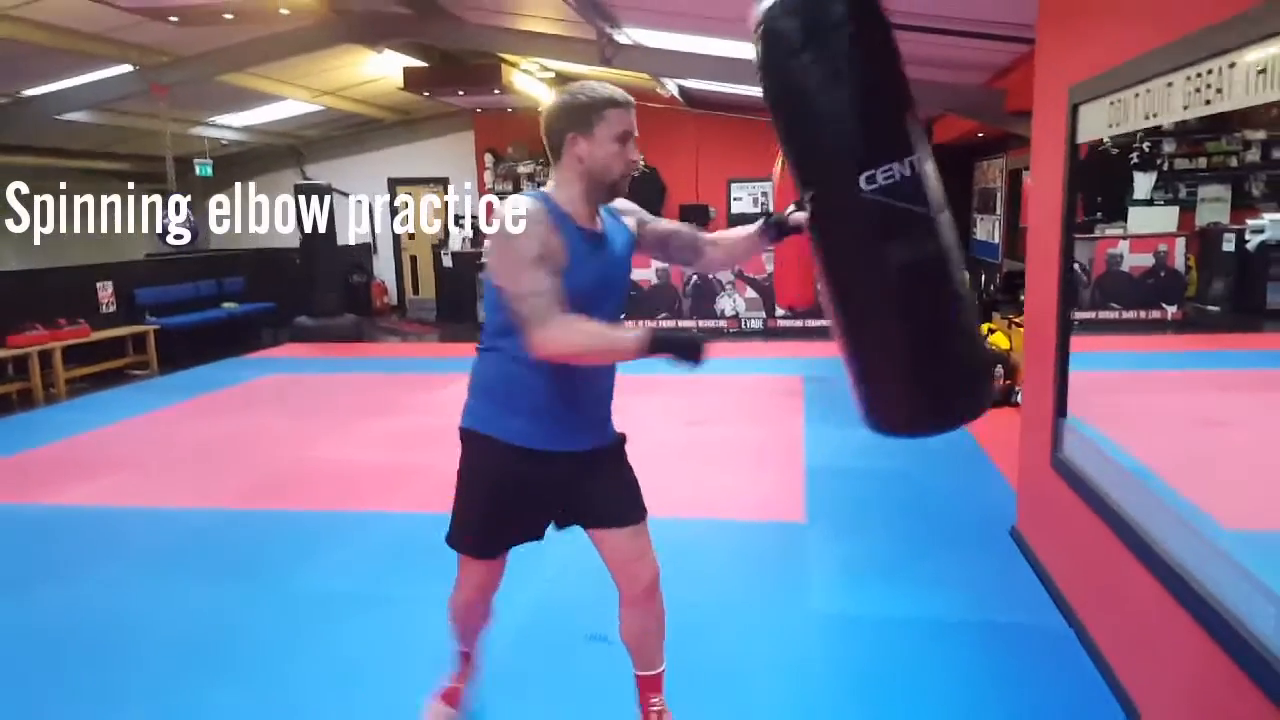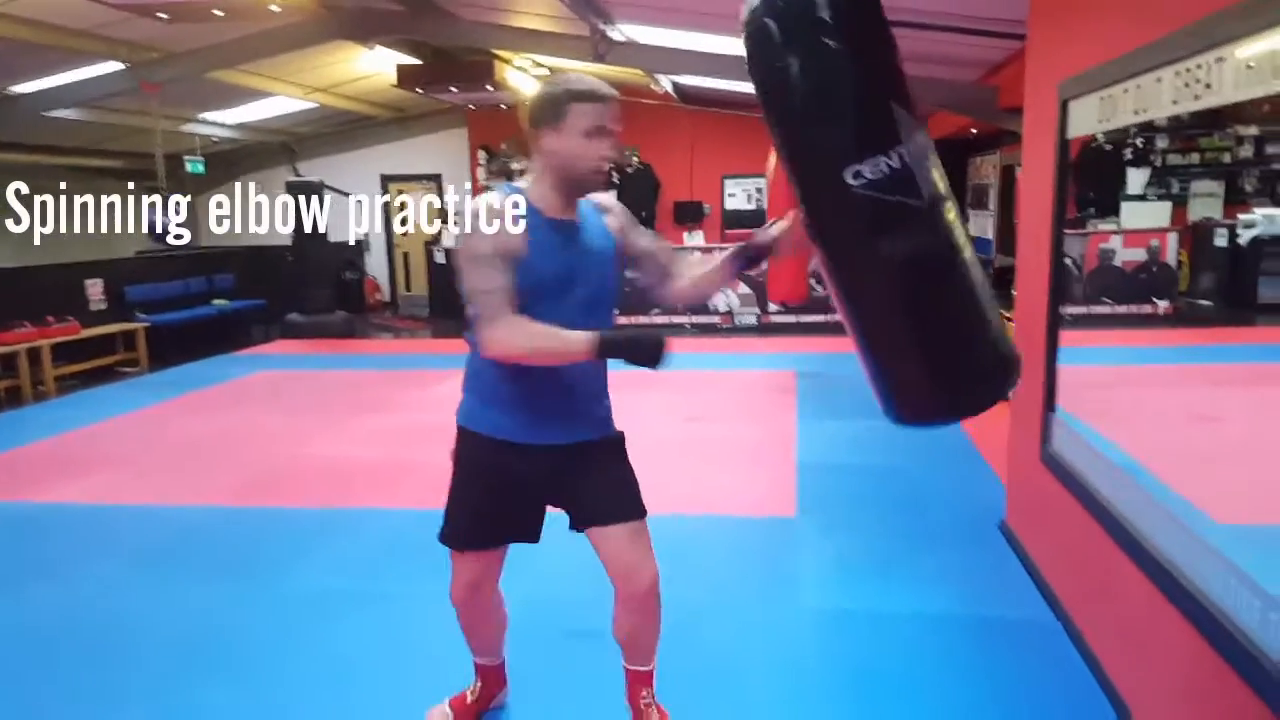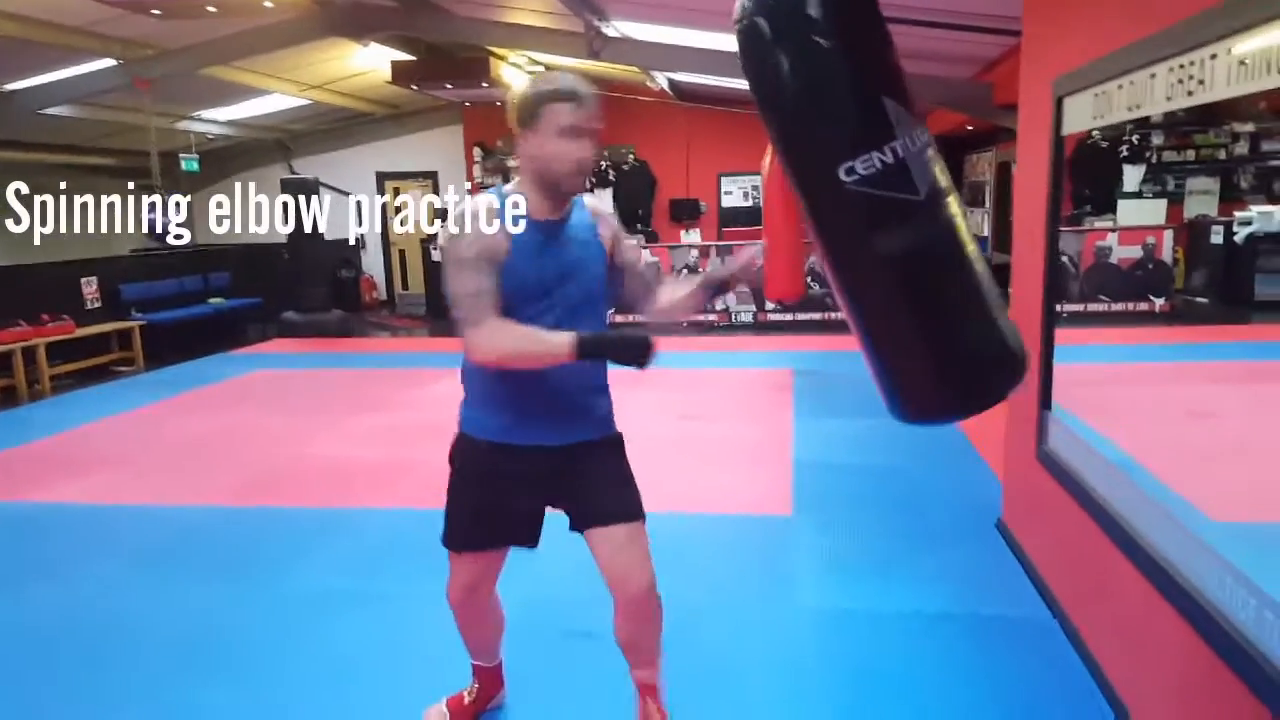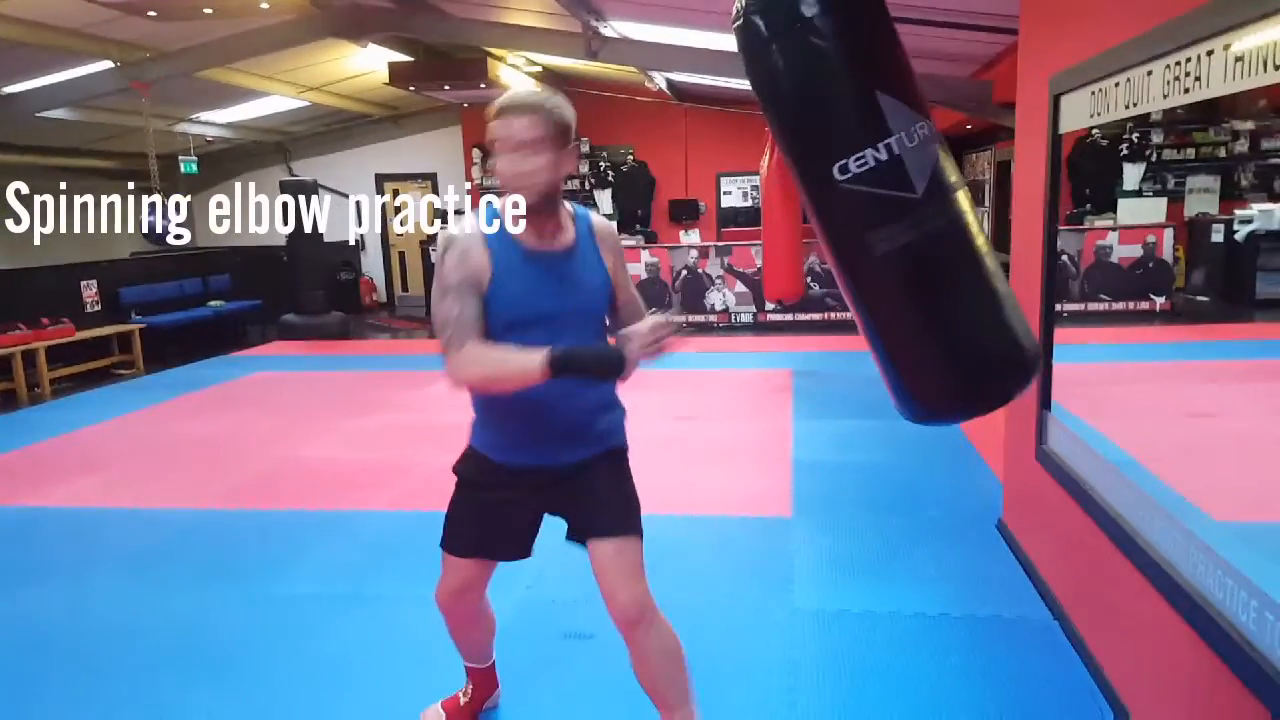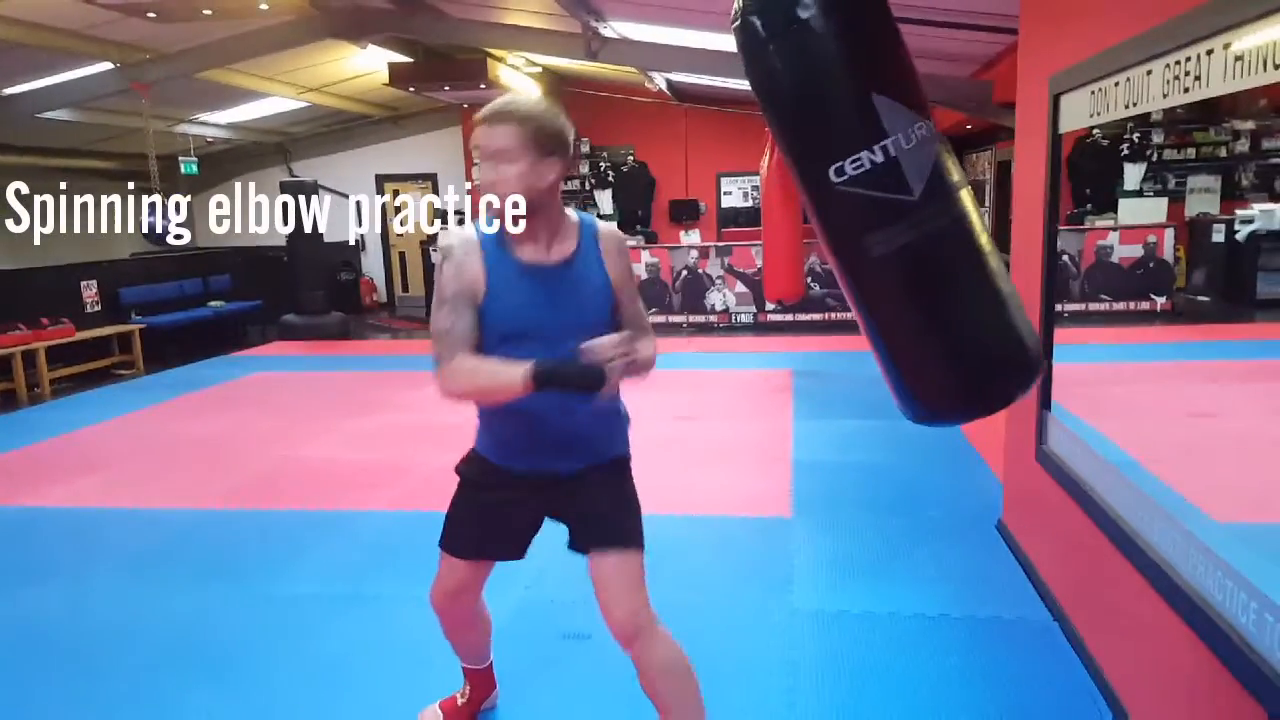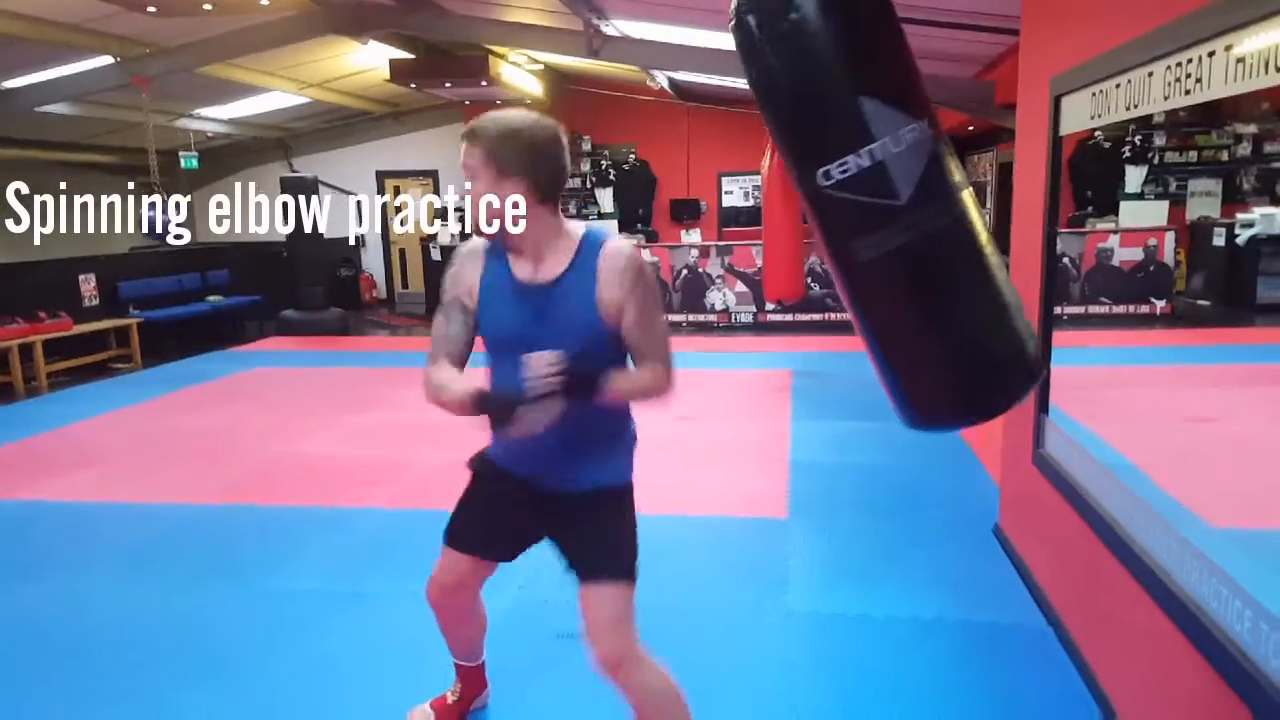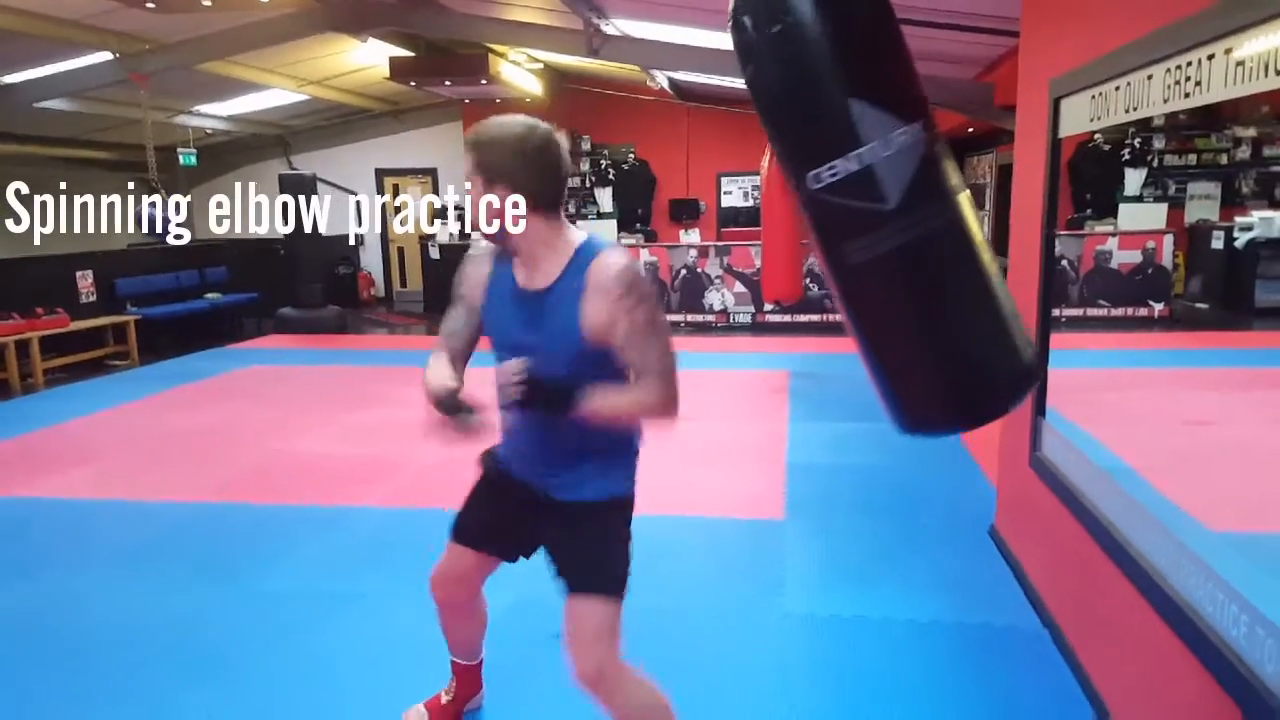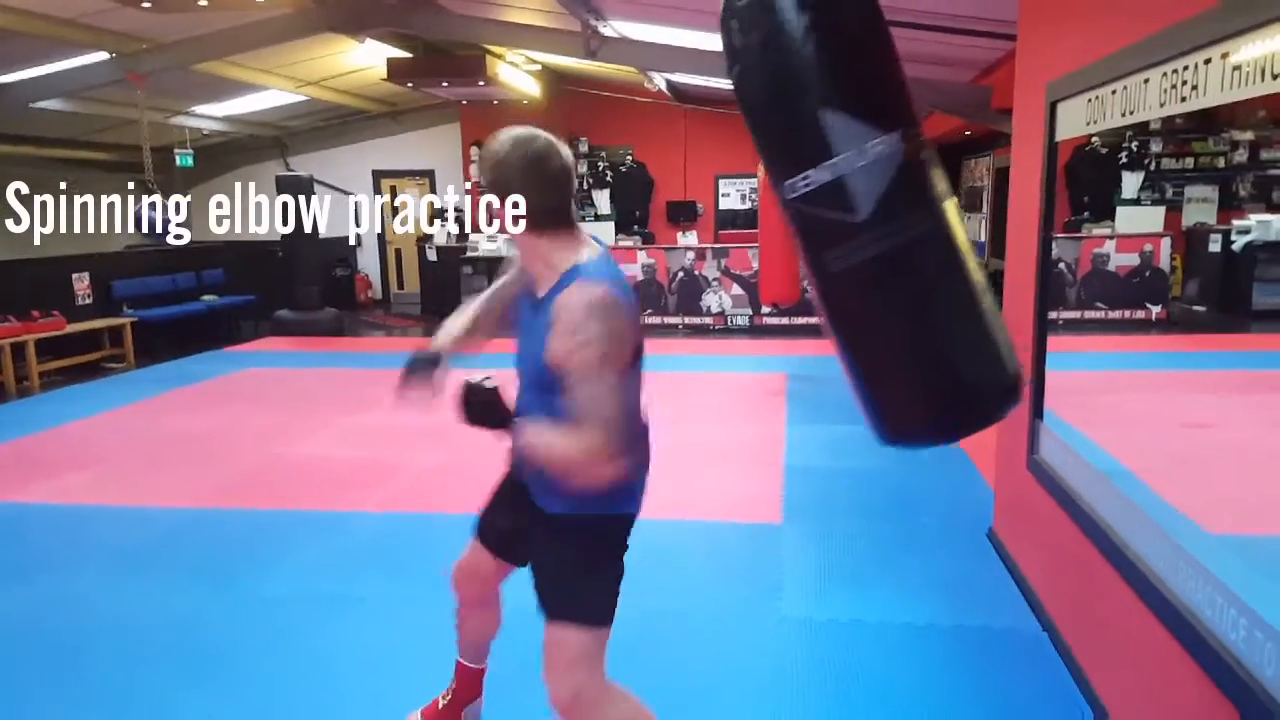
dt=0.1s
person 1, frame 1
left shoulder: (621, 220)
right shoulder: (522, 222)
left elbow: (709, 251)
right elbow: (549, 335)
left wrist: (778, 227)
right wrist: (655, 340)
left hip: (587, 440)
right hip: (504, 439)
left knee: (640, 578)
right knee: (476, 579)
person 1, frame 2
left shoulder: (606, 219)
left elbow: (678, 283)
right elbow: (499, 335)
left wrist: (745, 255)
right wrist: (608, 343)
left hip: (587, 434)
right hip: (498, 437)
left knee: (638, 581)
right knee: (471, 582)
person 1, frame 3
left shoulder: (598, 222)
right shoulder: (481, 224)
left elbow: (655, 304)
right elbow: (481, 339)
left wrist: (706, 285)
right wrist: (589, 344)
left hip: (586, 436)
right hip: (496, 440)
left knee: (636, 585)
right knee: (467, 585)
person 1, frame 4
left shoulder: (598, 236)
right shoulder: (469, 246)
left elbow: (629, 325)
right elbow: (462, 361)
left wrist: (647, 334)
right wrist: (562, 360)
left hip: (592, 451)
right hip: (501, 455)
left knee: (633, 605)
right knee: (456, 592)
person 1, frame 5
left shoulder: (605, 243)
right shoulder: (468, 253)
left elbow: (638, 340)
right elbow: (453, 375)
left wrist: (629, 356)
right wrist: (546, 373)
left hip: (595, 459)
right hip: (503, 460)
left knee: (632, 620)
right knee: (451, 593)
person 1, frame 6
left shoulder: (614, 263)
right shoulder: (474, 263)
left elbow: (658, 373)
right elbow: (440, 370)
left wrist: (588, 383)
right wrist: (480, 396)
left hip: (594, 478)
right hip: (511, 468)
left knee: (615, 650)
right knee: (448, 587)
person 1, frame 7
left shoulder: (610, 277)
right shoulder: (484, 266)
left elbow: (660, 398)
right elbow: (444, 355)
left wrist: (558, 397)
right wrist: (447, 392)
left hip: (593, 490)
right hip: (519, 469)
left knee: (596, 664)
right knee: (451, 581)
person 1, frame 8
left shoulder: (589, 305)
right shoulder: (537, 269)
left elbow: (605, 463)
right elbow: (491, 304)
left wrist: (513, 422)
right wrist: (437, 349)
left hip: (590, 508)
right hip: (540, 479)
right knee: (472, 578)
